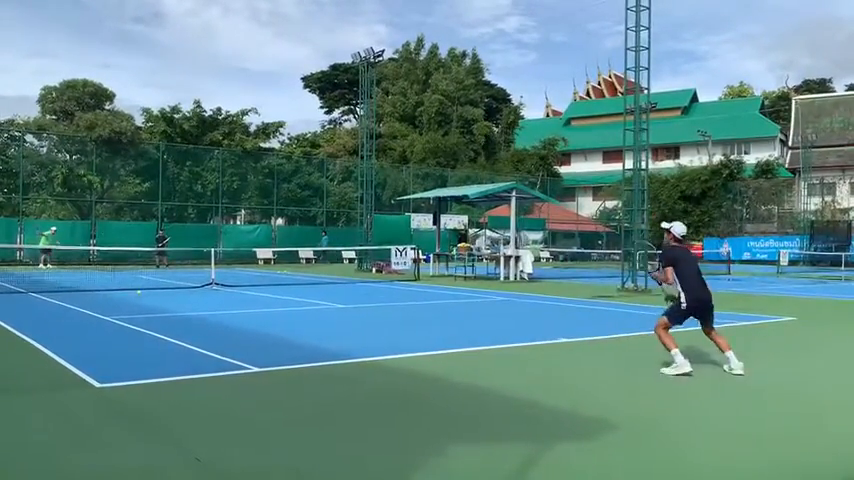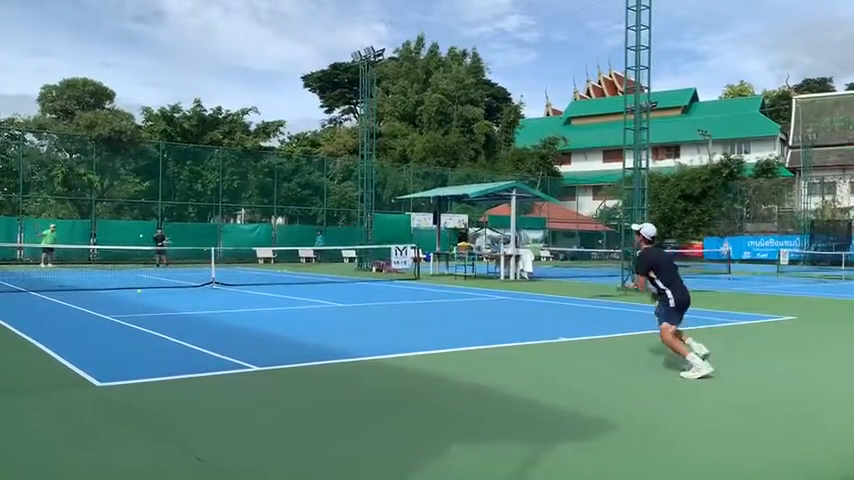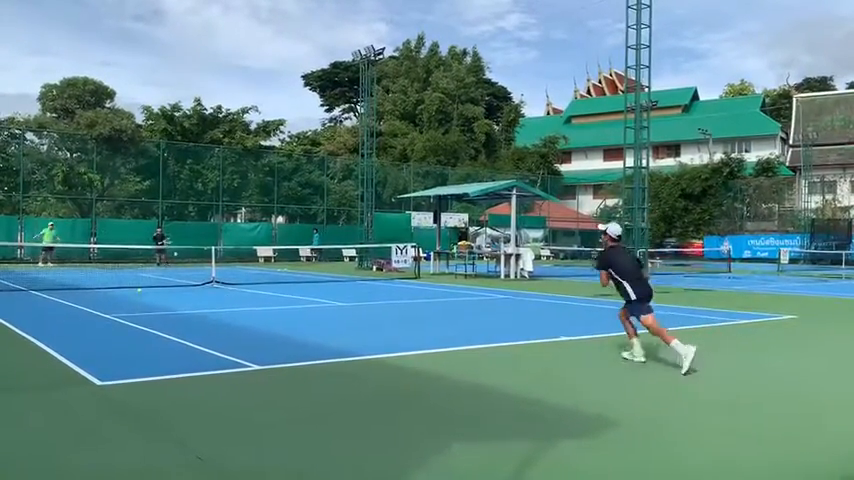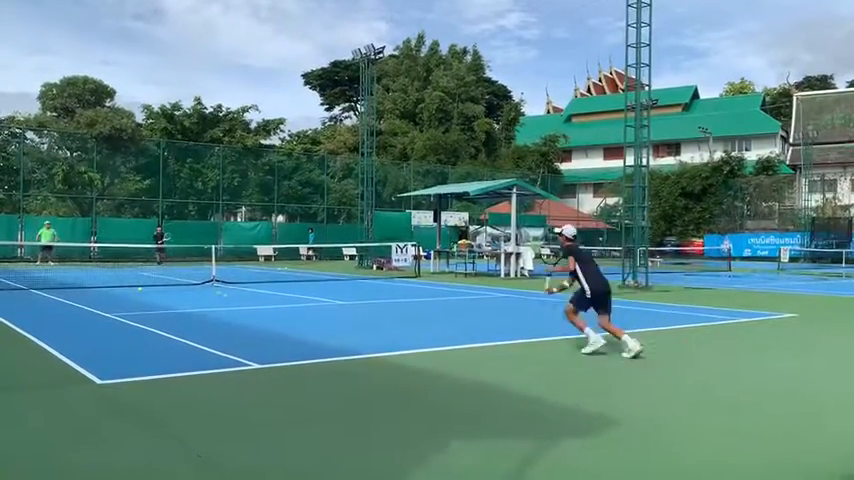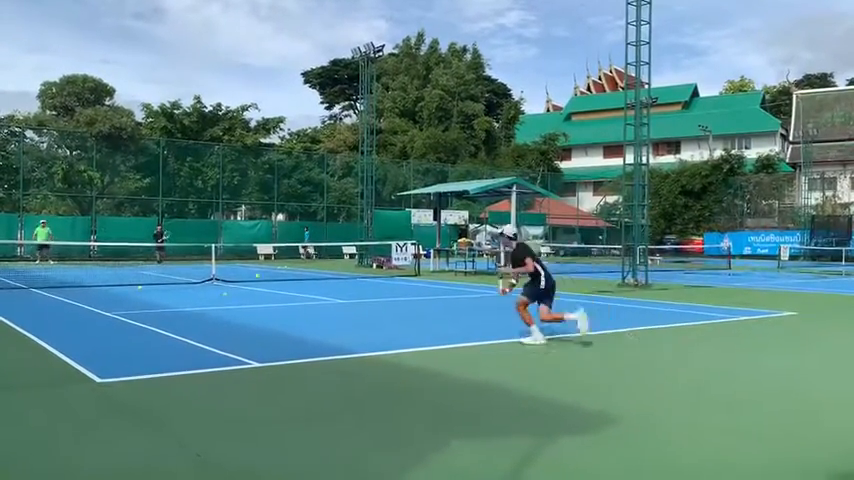
dt=0.2s
person 1, frame 1
left shoulder: (667, 253)
right shoulder: (690, 255)
left elbow: (670, 280)
left wrist: (658, 276)
right wrist: (677, 295)
left hip: (688, 299)
right hip: (705, 298)
left knee: (660, 328)
right knee: (710, 331)
left ankle: (681, 363)
right ankle: (734, 363)
person 1, frame 2
left shoulder: (643, 257)
right shoulder: (661, 253)
right wrist: (656, 292)
left hip: (672, 299)
right hip: (682, 296)
left knee: (666, 336)
right knee: (669, 329)
left ankle: (700, 366)
right ankle: (697, 348)
person 1, frame 3
left shoulder: (604, 255)
right shoulder: (628, 253)
left elbow: (604, 282)
right elbow: (644, 276)
left wrist: (608, 274)
left hip: (634, 295)
right hip: (645, 290)
left knee: (652, 326)
right knee: (623, 315)
left ankle: (684, 351)
right ankle: (636, 352)
person 1, frame 4
left shoulder: (568, 249)
right shoulder: (580, 251)
left elbow: (571, 267)
right elbow: (570, 282)
left wrist: (555, 269)
right wrist: (556, 289)
left hip: (590, 288)
right hip: (604, 287)
left knee: (569, 312)
right knee: (604, 323)
left ankle: (594, 338)
right ankle: (632, 344)
person 1, frame 5
left shoulder: (522, 248)
right shoulder: (514, 254)
left elbow: (530, 268)
right elbow: (516, 276)
left wrist: (510, 271)
right wrist: (508, 288)
left hip: (543, 281)
right hip: (539, 281)
left knee: (520, 305)
right knee: (545, 317)
left ankle: (537, 336)
right ankle: (577, 316)
